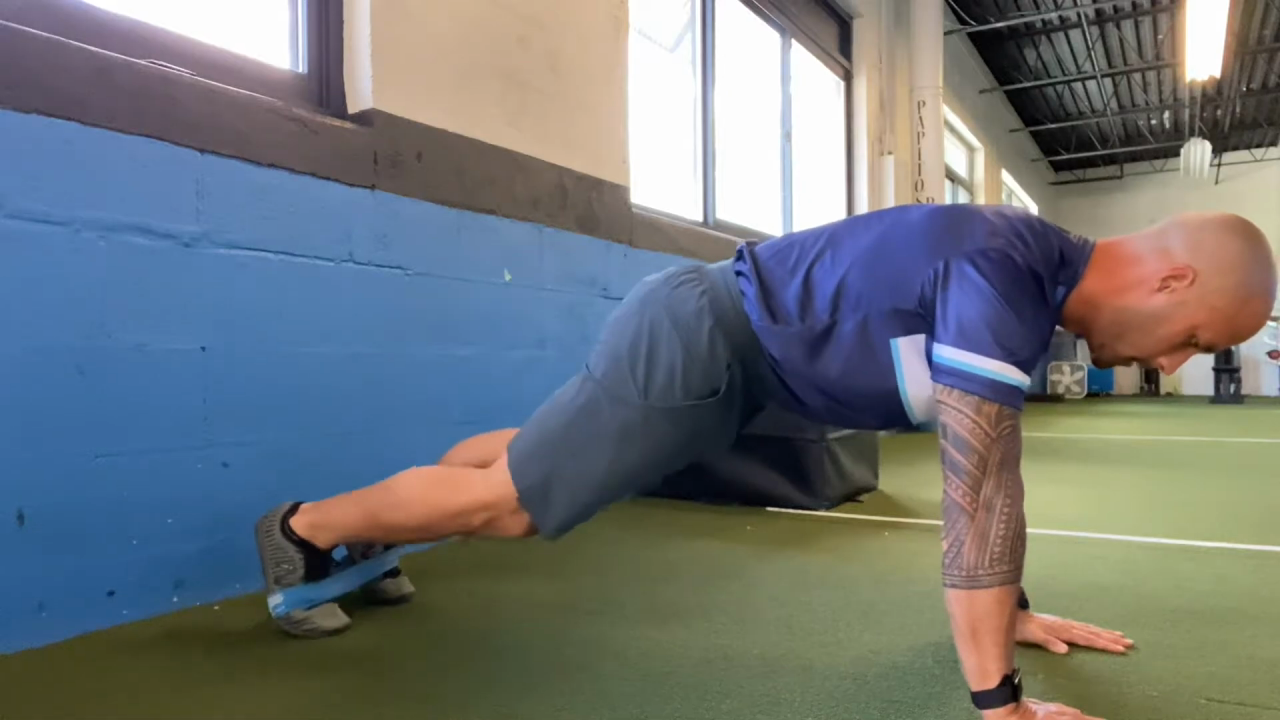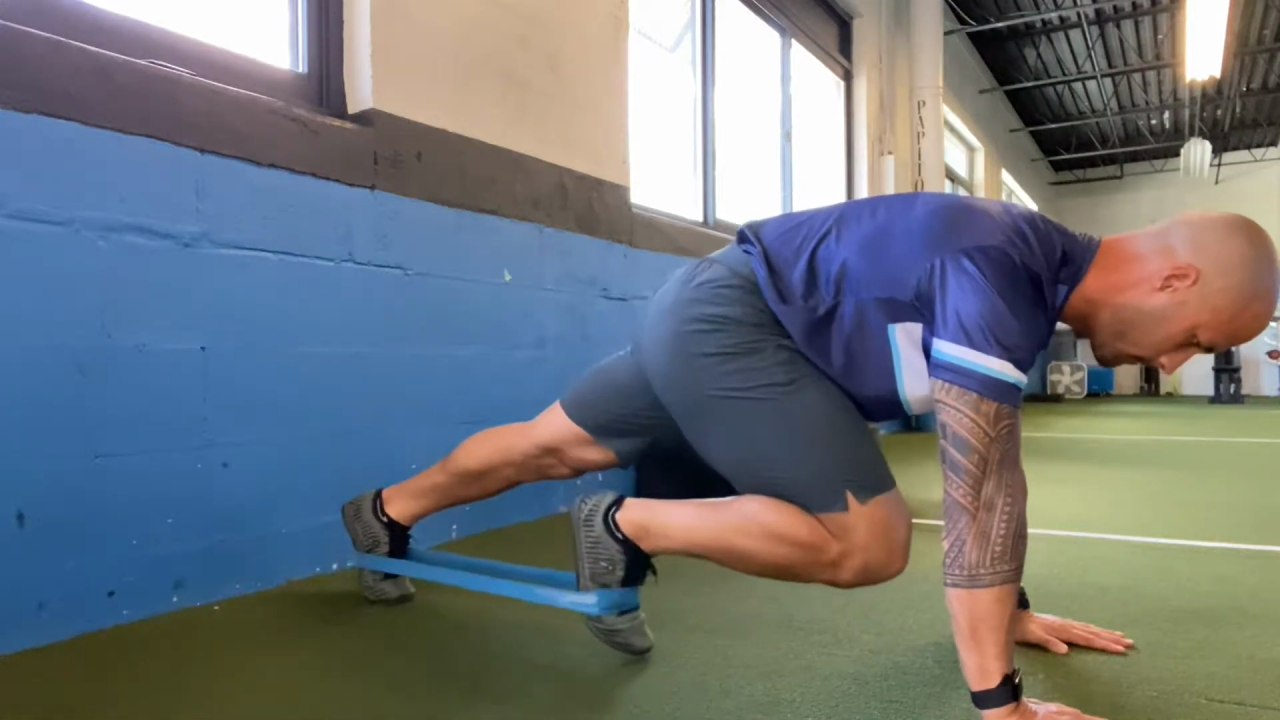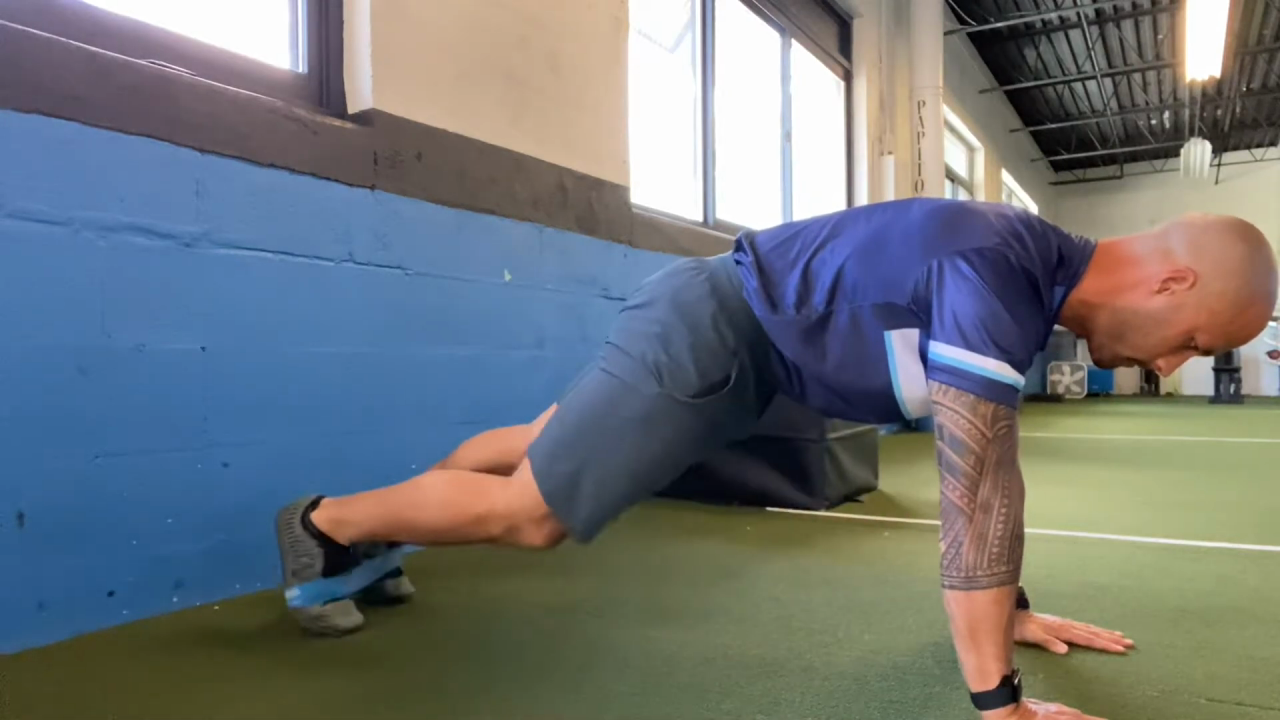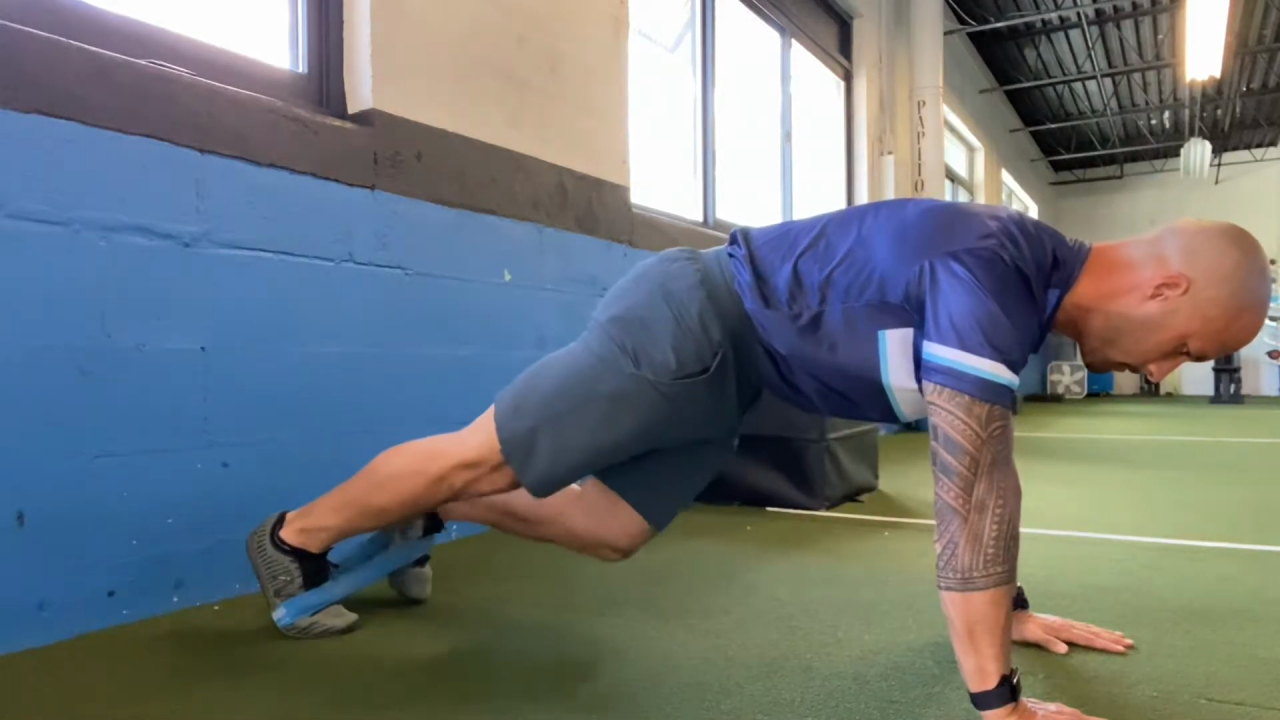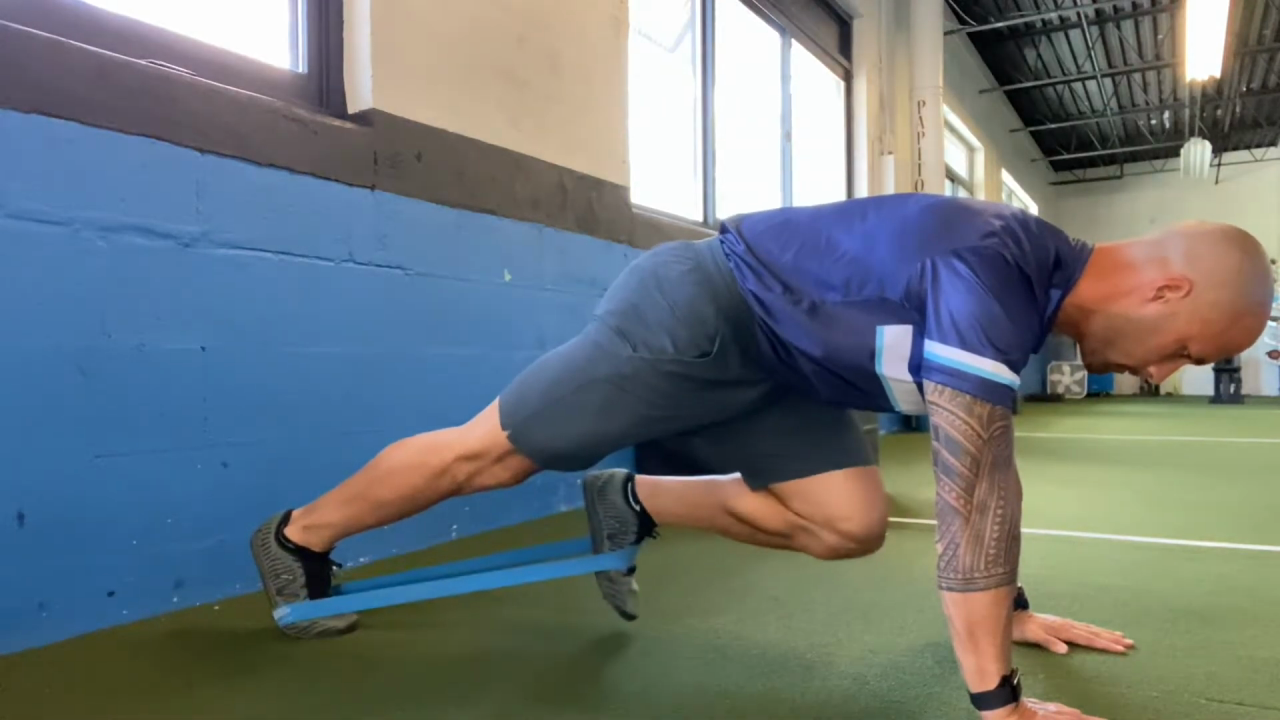
dt=1s
person 1, frame 1
left shoulder: (1031, 273)
right shoulder: (1005, 277)
left elbow: (988, 471)
right elbow: (979, 493)
left wrist: (1010, 611)
left hip: (709, 332)
right hip: (698, 343)
left knee: (523, 450)
right knee: (502, 500)
left ankle: (356, 530)
right ankle: (303, 531)
person 1, frame 2
left shoulder: (1034, 269)
right shoulder: (999, 272)
left elbow: (995, 467)
right elbow: (979, 491)
left wrist: (1011, 610)
left hip: (704, 319)
right hip: (721, 320)
left knee: (551, 444)
right knee: (870, 543)
left ankle: (383, 516)
right ankle: (631, 527)
person 1, frame 3
left shoulder: (1032, 274)
right shoulder: (998, 278)
left elbow: (987, 475)
right elbow: (975, 492)
left wrist: (1010, 609)
left hip: (722, 334)
right hip: (708, 333)
left knee: (538, 444)
right knee: (527, 511)
left ankle: (366, 519)
right ankle: (327, 525)
person 1, frame 4
left shoulder: (1027, 282)
right shoulder: (990, 276)
left elbow: (985, 475)
right elbow: (970, 491)
left wrist: (1009, 610)
left hip: (723, 358)
right hip: (690, 327)
left knee: (608, 527)
right knee: (483, 458)
left ankle: (427, 515)
right ankle: (293, 540)
person 1, frame 5
left shoulder: (1034, 281)
right shoulder: (992, 273)
left elbow: (988, 472)
right elbow: (969, 489)
left wrist: (1010, 609)
left hip: (754, 355)
right hip: (692, 315)
left knee: (848, 521)
right knee: (490, 451)
left ankle: (635, 507)
right ankle: (296, 539)
